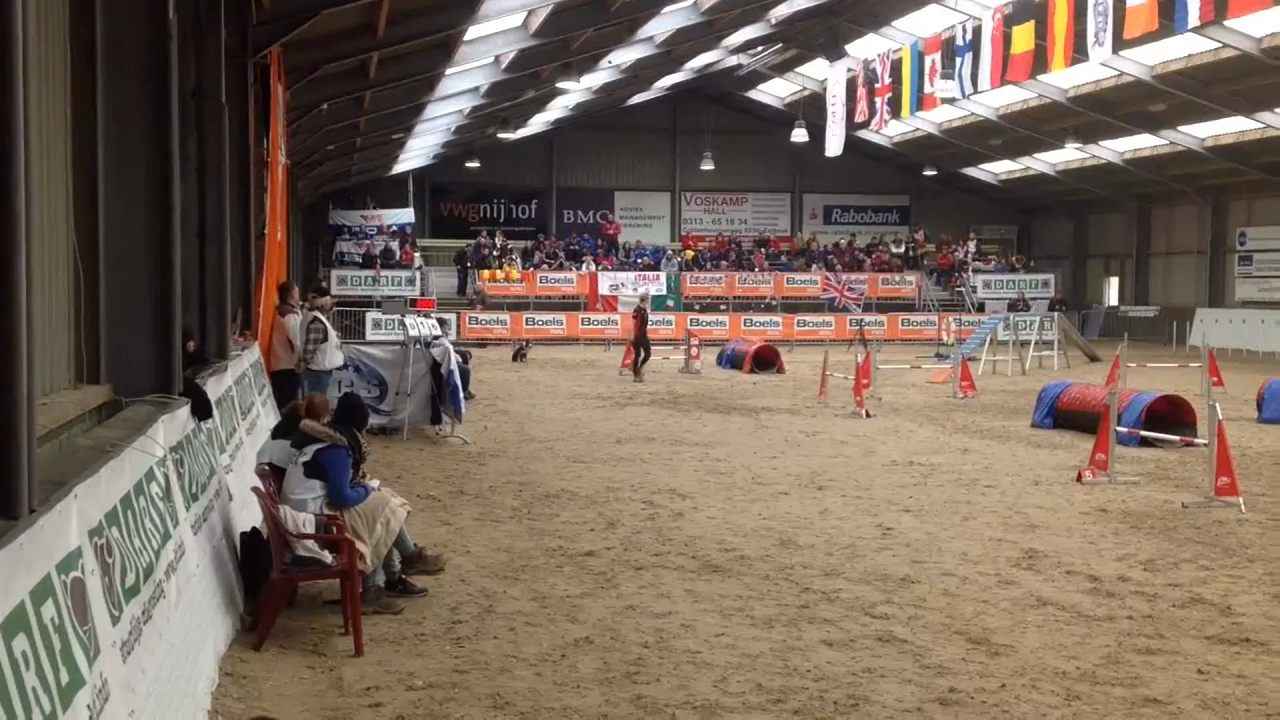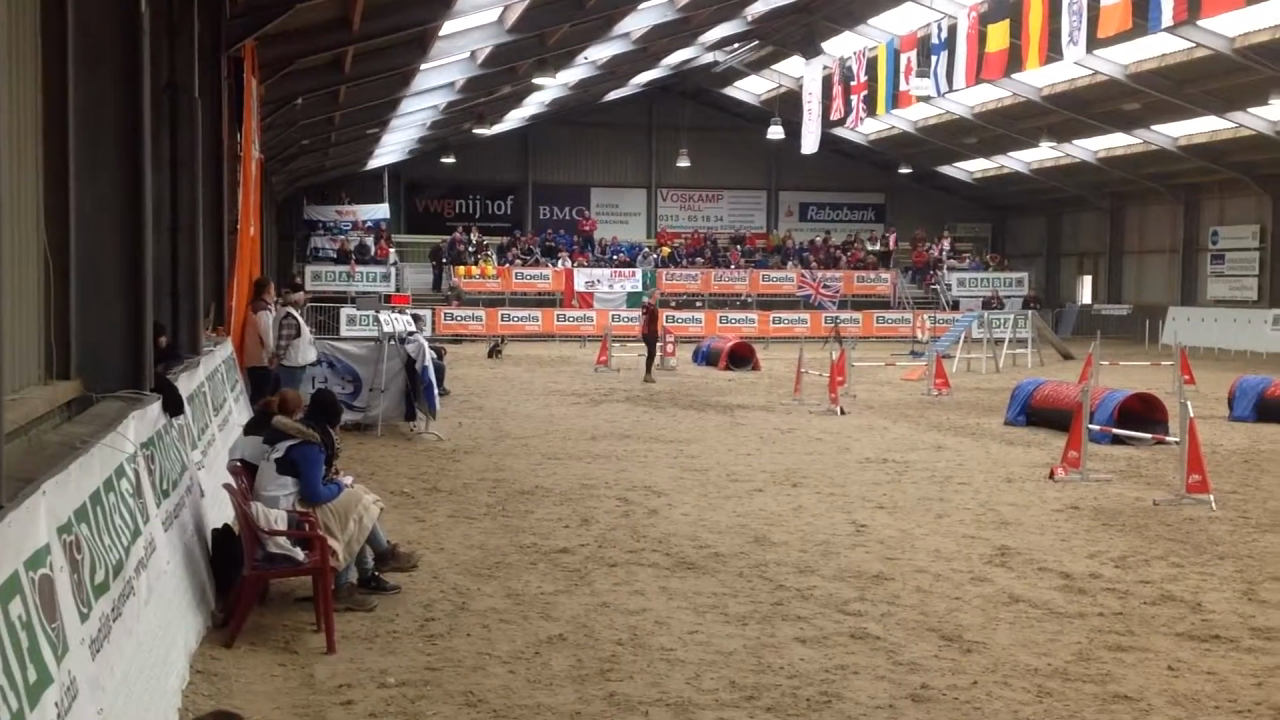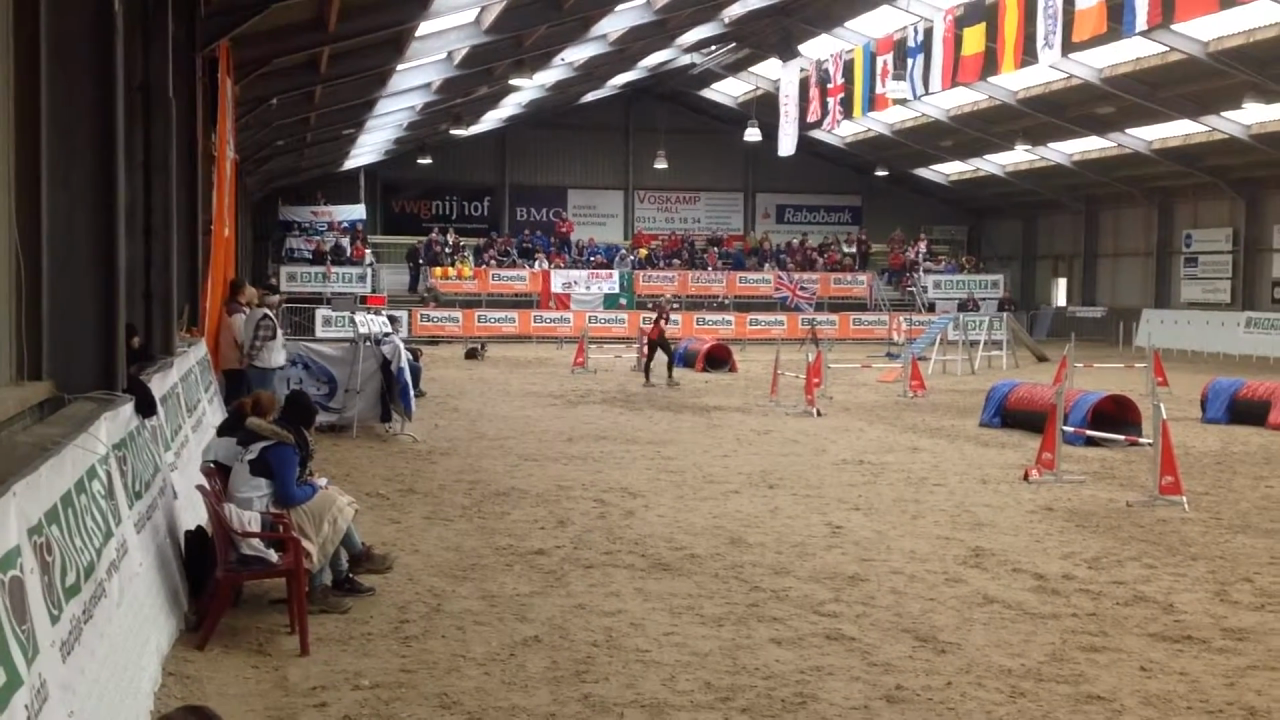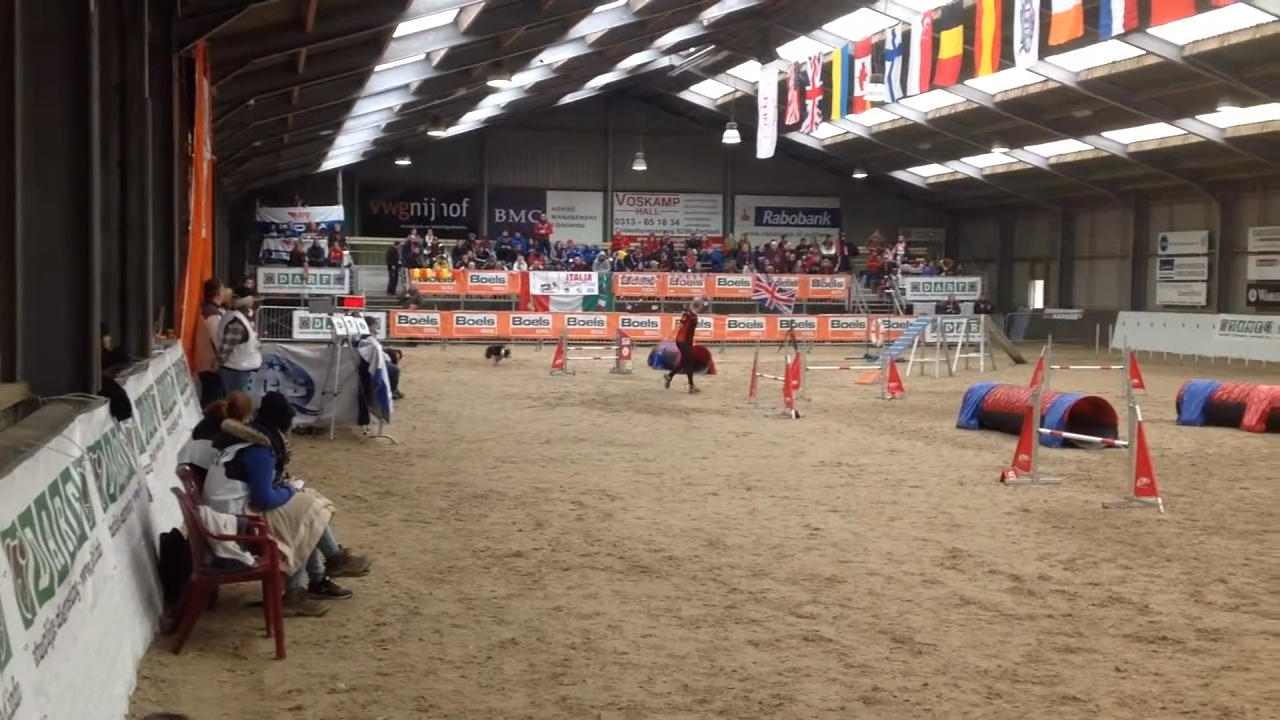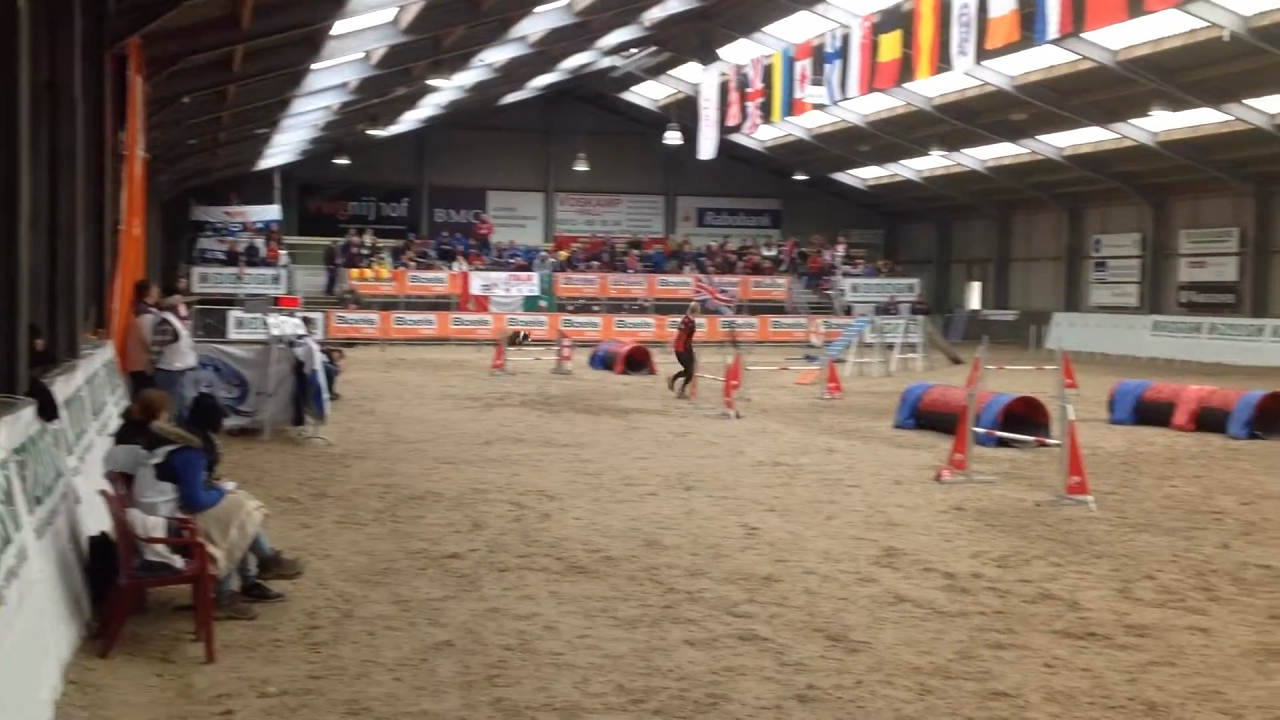
dt=0.5s
person 1, frame 1
left shoulder: (326, 437)
right shoulder: (336, 449)
right elbow: (342, 498)
left wrist: (361, 485)
right wrist: (367, 488)
left hip: (309, 507)
right hip: (315, 515)
left knee: (380, 509)
right knee: (386, 512)
left ankle: (392, 580)
right ankle: (410, 558)
person 1, frame 2
left shoulder: (299, 432)
right shoulder: (309, 446)
right elbow: (315, 495)
left wrist: (335, 483)
right wrist: (340, 485)
left hip: (283, 502)
right hip: (287, 512)
left knee: (354, 502)
right knee: (359, 508)
left ankle: (366, 578)
right ankle: (384, 555)
person 1, frame 3
left shoulder: (273, 433)
right shoulder: (283, 447)
right elbow: (289, 497)
left wrist: (307, 482)
right wrist: (314, 487)
left hip: (257, 504)
right hip: (262, 513)
left knee: (328, 506)
right knee: (334, 509)
left ankle: (340, 579)
right ankle: (358, 557)
person 1, frame 4
left shoulder: (249, 436)
right shoulder: (259, 450)
right elbow: (265, 500)
left wrist: (284, 485)
right wrist: (290, 490)
left hip: (234, 506)
right hip: (238, 516)
left knee: (305, 510)
right knee: (310, 511)
left ankle: (317, 582)
right ankle: (335, 560)
person 1, frame 5
left shoulder: (168, 438)
right shoulder: (190, 450)
right elbow: (195, 501)
left wrist: (215, 487)
right wrist: (222, 492)
left hip: (162, 512)
right hip: (172, 518)
left knee: (236, 508)
right knee: (242, 512)
right ankle: (267, 562)
